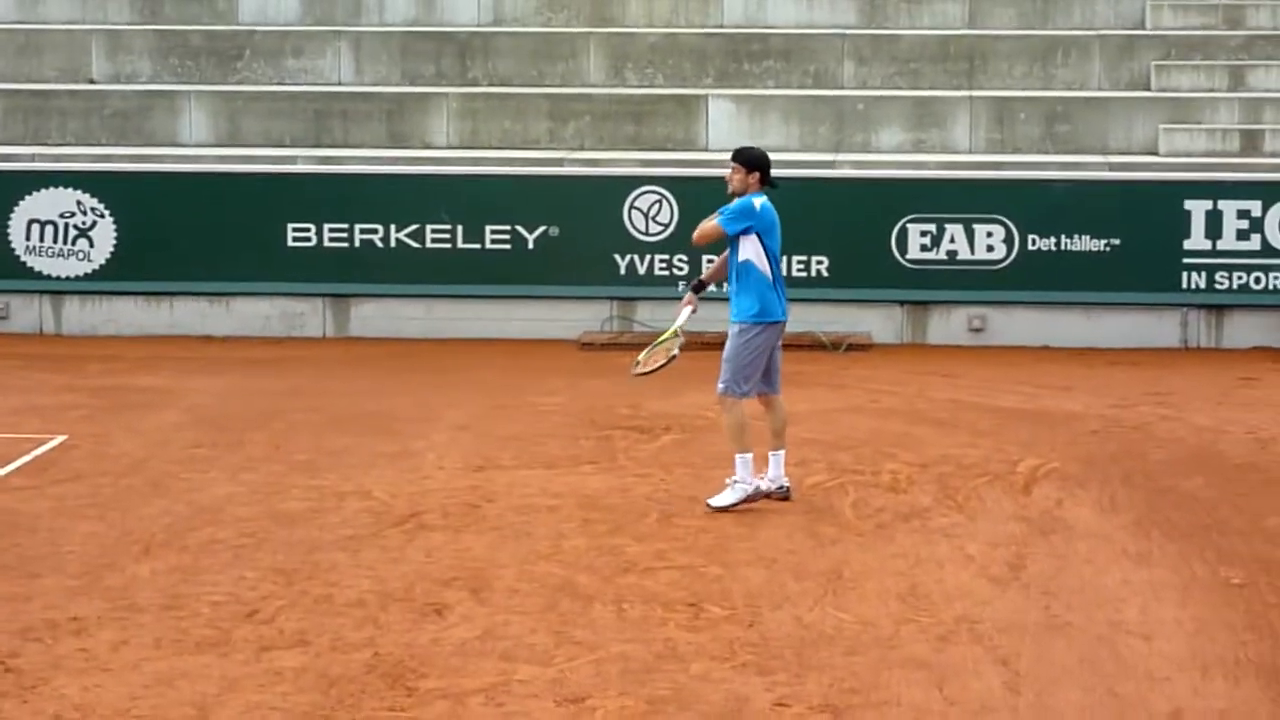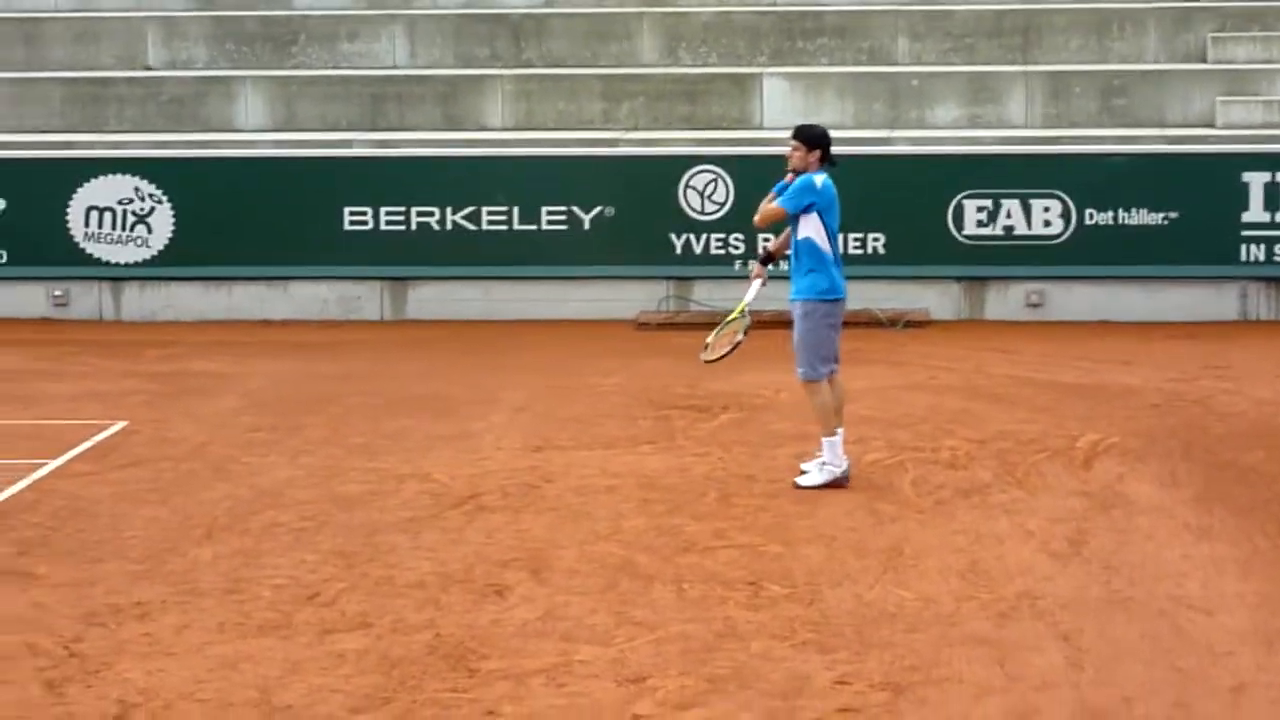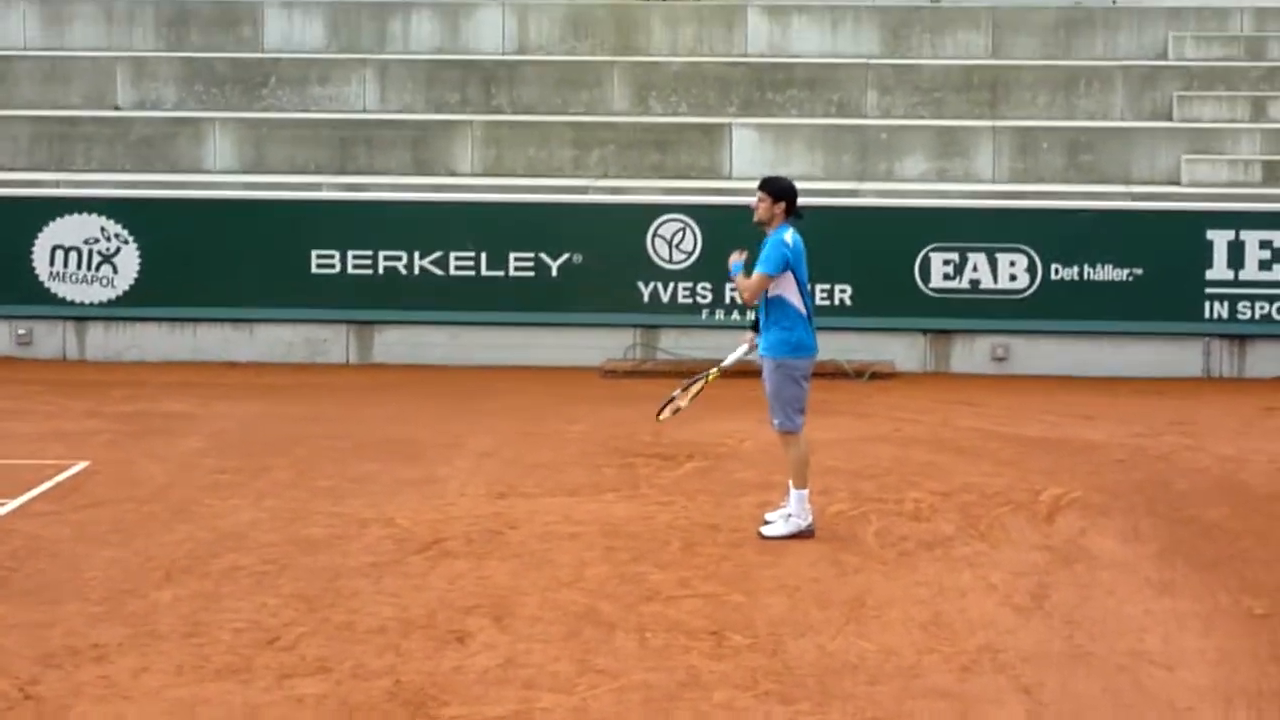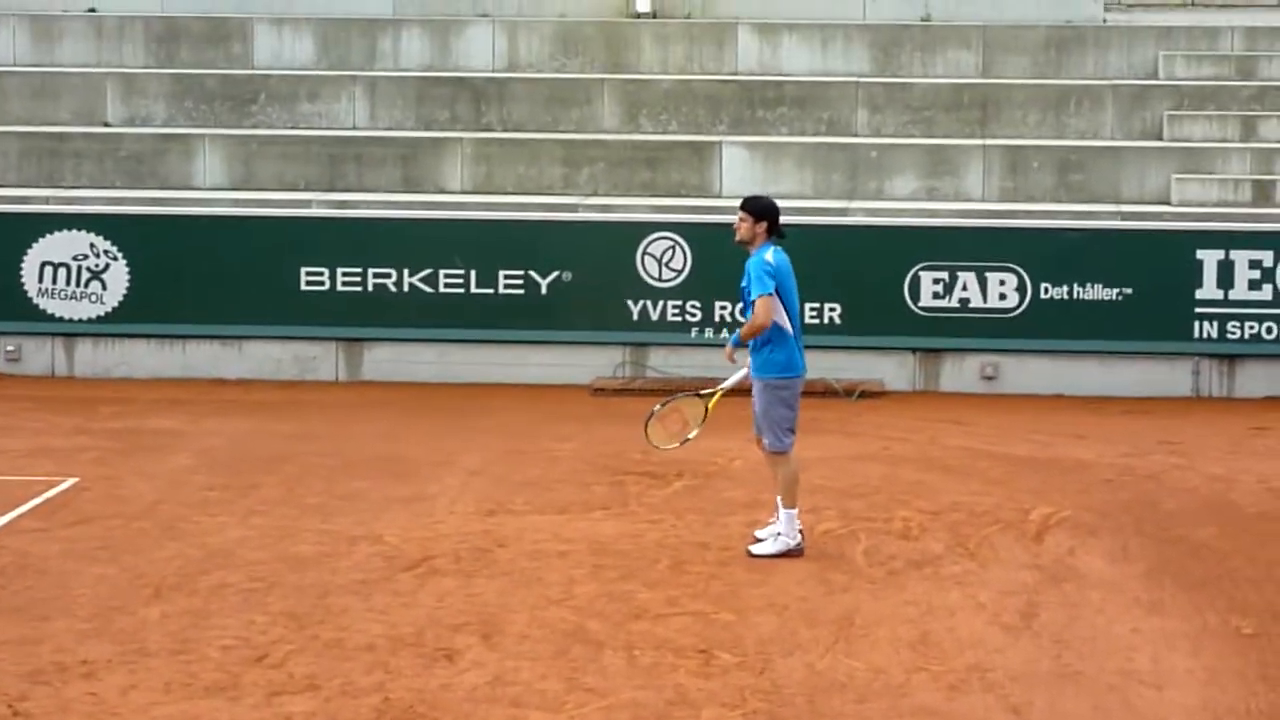
dt=0.2s
person 1, frame 1
left shoulder: (748, 207)
right shoulder: (757, 209)
left elbow: (699, 237)
right elbow: (731, 256)
left wrist: (724, 209)
right wrist: (698, 286)
left hip: (754, 316)
right hip: (767, 314)
left knee: (730, 394)
right knee: (769, 395)
left ankle: (744, 480)
right ankle: (776, 478)
person 1, frame 2
left shoulder: (809, 184)
right shoulder: (816, 186)
left elbow: (761, 219)
right elbow: (795, 230)
left wrist: (781, 186)
right wrist: (766, 258)
left hip: (816, 294)
right hip: (825, 291)
left knee: (813, 377)
right knee: (827, 374)
left ankle: (833, 464)
right ankle: (834, 455)
person 1, frame 3
left shoulder: (779, 242)
right shoulder: (784, 239)
left elbow: (749, 293)
left wrist: (735, 267)
right wrist: (759, 326)
left hip: (786, 349)
right hip: (785, 345)
left knee: (789, 430)
right knee: (788, 428)
left ankle: (800, 517)
right ankle: (797, 505)
person 1, frame 4
left shoulder: (760, 262)
right shoulder: (775, 257)
left elbow: (762, 321)
left wrist: (736, 342)
right wrist: (751, 346)
left hip: (775, 369)
right hip: (774, 365)
left knee: (778, 450)
right knee: (767, 443)
left ankle: (788, 536)
right ankle: (786, 522)
